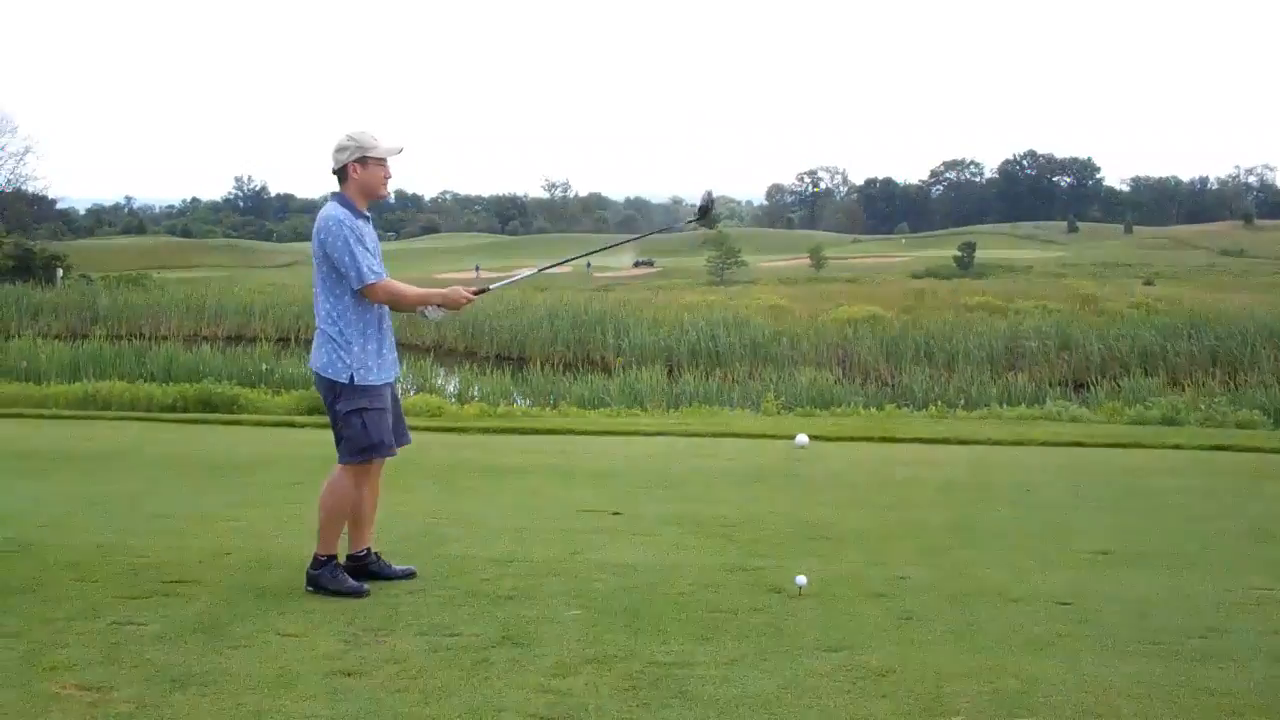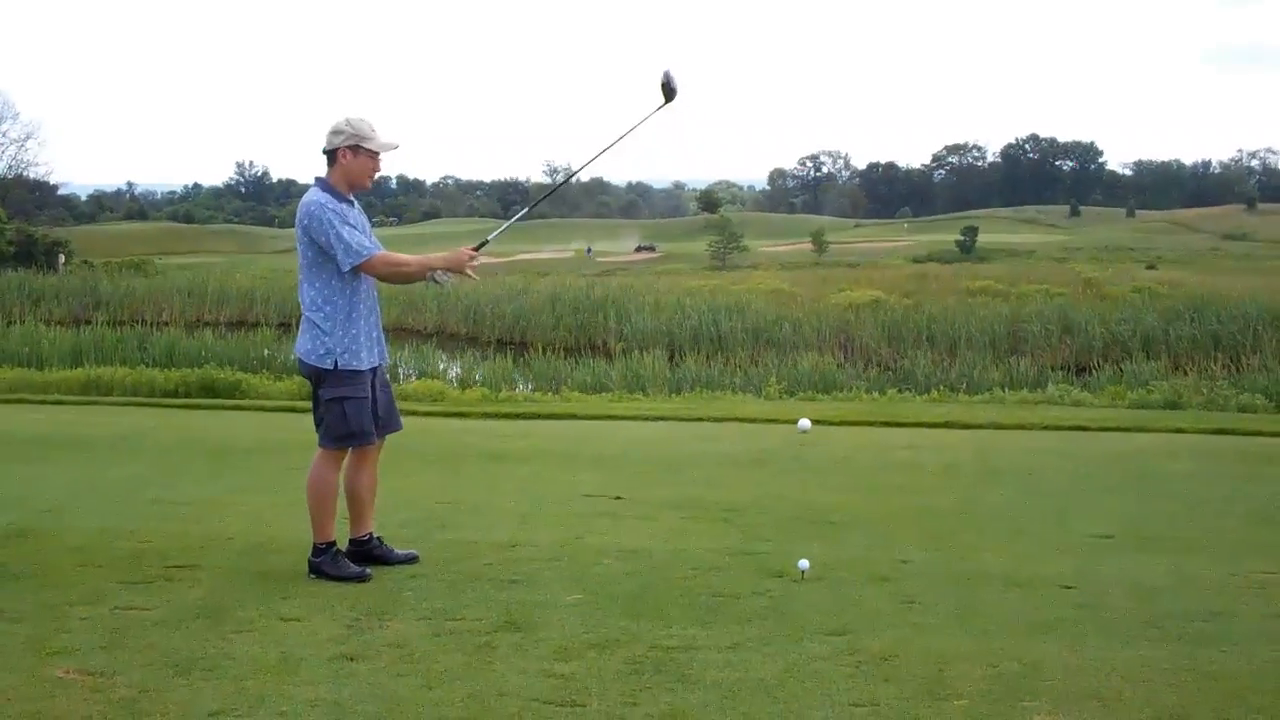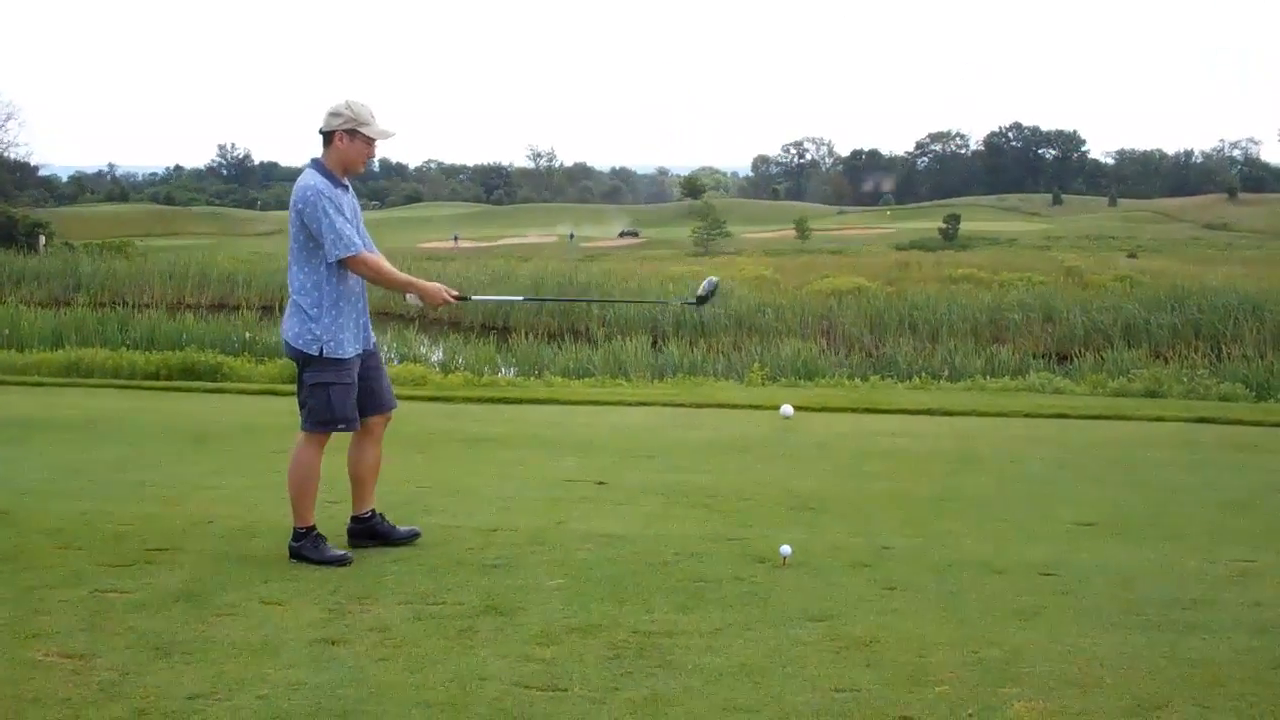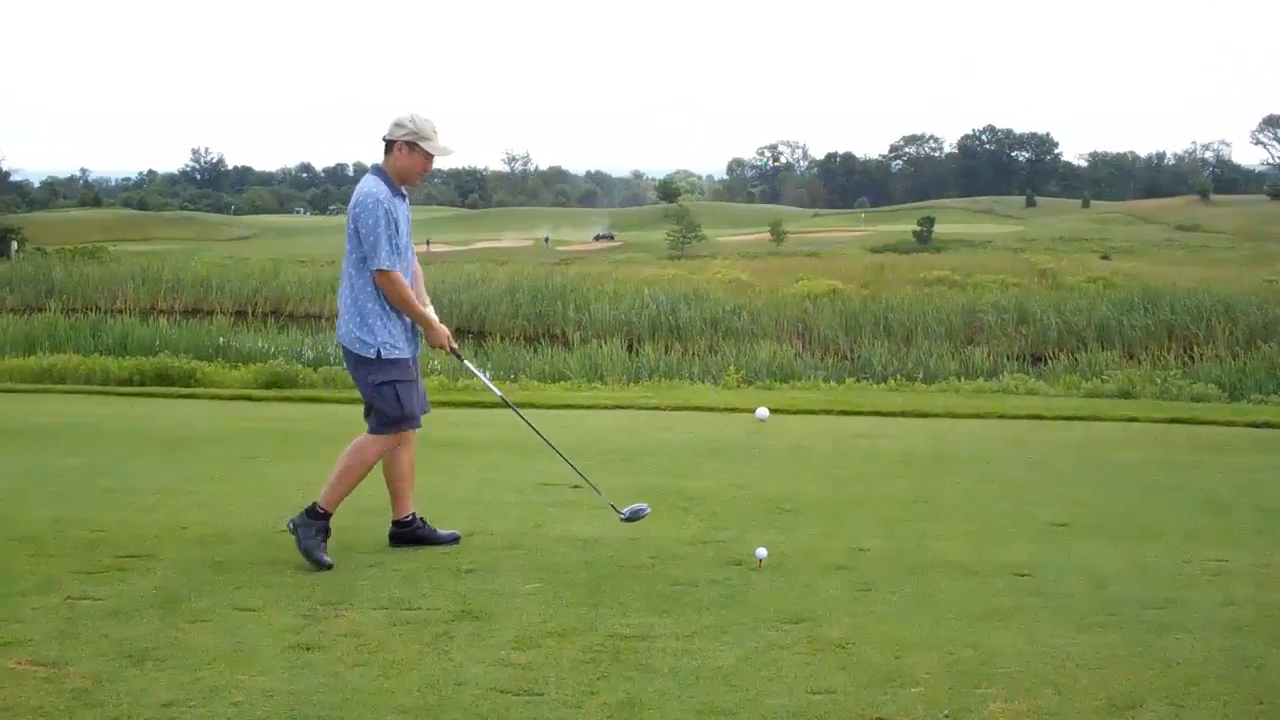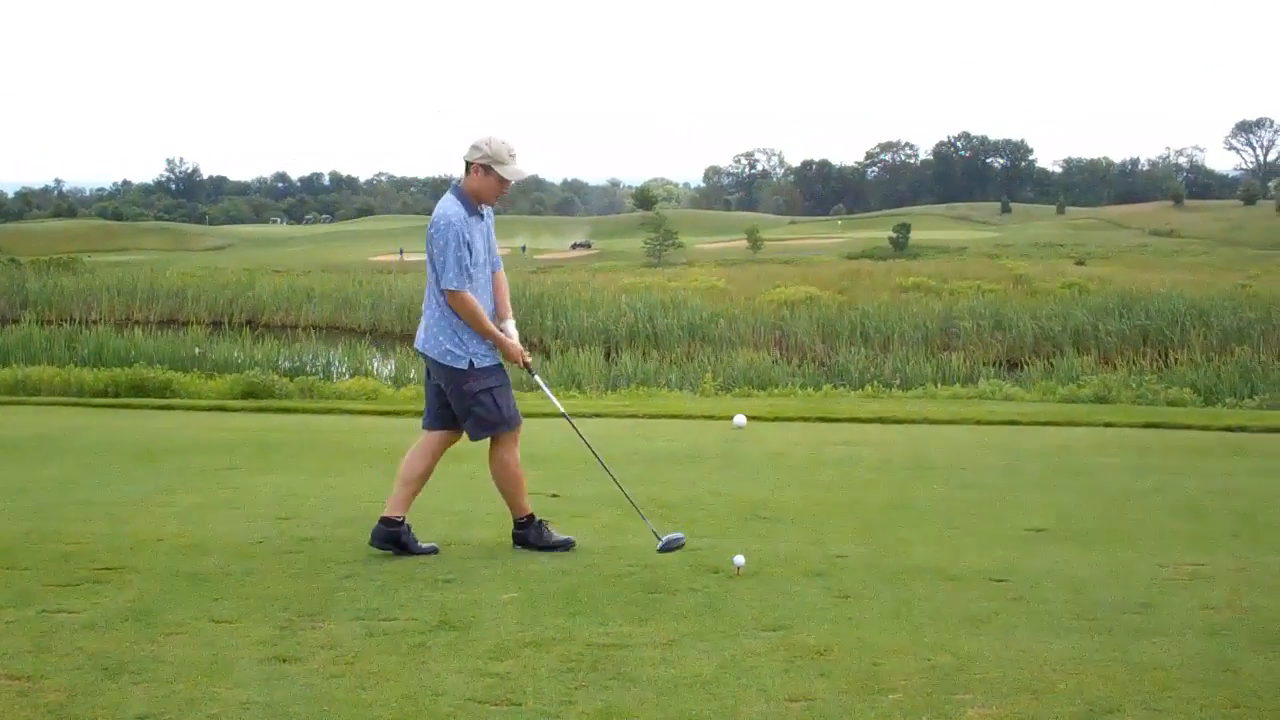
dt=0.5s
person 1, frame 1
left shoulder: (360, 220)
right shoulder: (336, 221)
left elbow: (383, 290)
right elbow: (376, 289)
left wrist: (430, 301)
right wrist: (439, 297)
left hip: (373, 363)
right hip: (349, 367)
left knee: (371, 460)
right knee: (358, 463)
left ankle: (360, 556)
right ankle: (322, 565)
person 1, frame 2
left shoulder: (350, 206)
right shoulder: (319, 207)
left elbow: (383, 268)
right elbow: (376, 264)
left wrist: (435, 270)
right wrist: (441, 260)
left hip: (366, 349)
right hip: (335, 352)
left knee: (370, 444)
right knee: (336, 448)
left ankle: (363, 540)
right ankle: (323, 551)
person 1, frame 3
left shoulder: (343, 189)
right shoulder: (314, 191)
left elbow: (368, 254)
right elbow: (356, 262)
left wrist: (411, 287)
right wrist: (417, 287)
left hip: (355, 333)
right hip: (323, 337)
left knee: (376, 419)
right knee: (317, 433)
left ankle: (364, 519)
right ankle: (303, 535)
person 1, frame 4
left shoulder: (396, 195)
right shoulder: (373, 198)
right elbow: (384, 276)
left wrist: (429, 311)
right wrist: (427, 323)
left hip: (392, 335)
right hip: (377, 339)
left knee: (401, 431)
right knee: (389, 433)
left ankle: (405, 521)
right ankle: (314, 518)
person 1, frame 5
left shoulder: (483, 212)
right shoulder: (451, 219)
left elbow: (495, 270)
right elbow: (456, 295)
left wrist: (508, 324)
right wrist: (501, 341)
left hip: (447, 348)
right hip: (465, 351)
left knee: (438, 436)
right knee: (506, 433)
left ankle: (391, 524)
right ankle: (525, 527)
